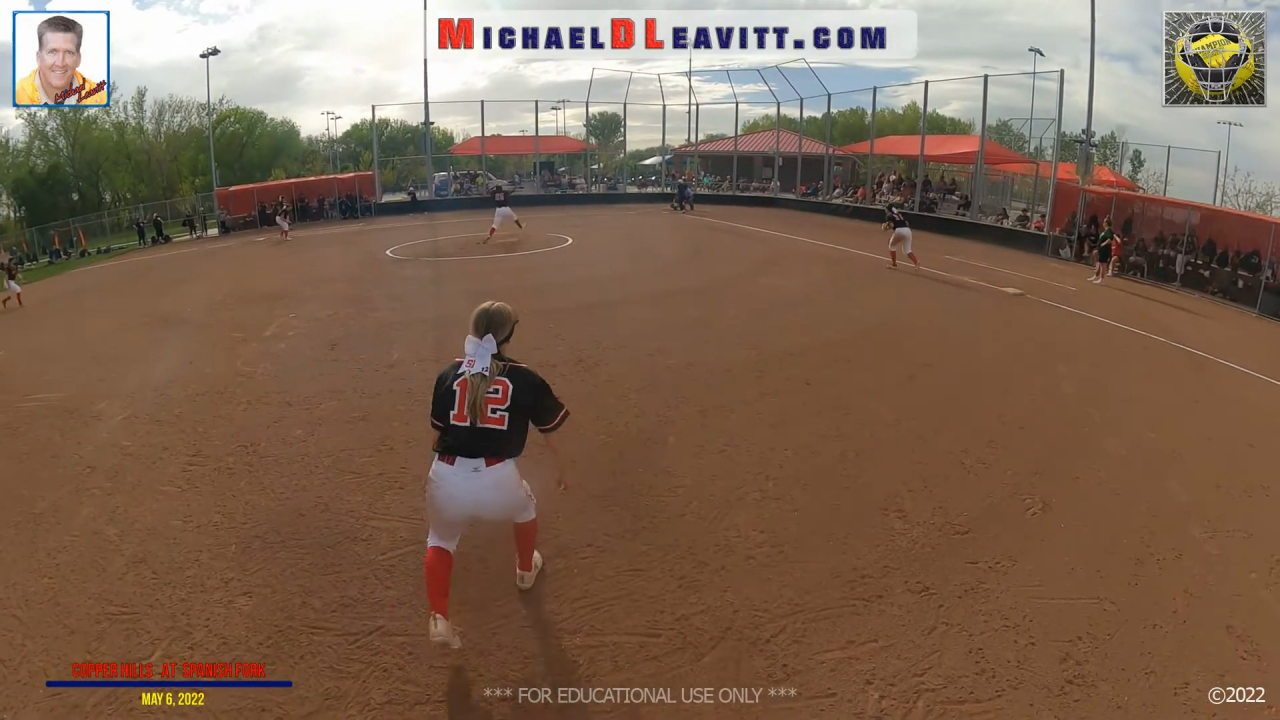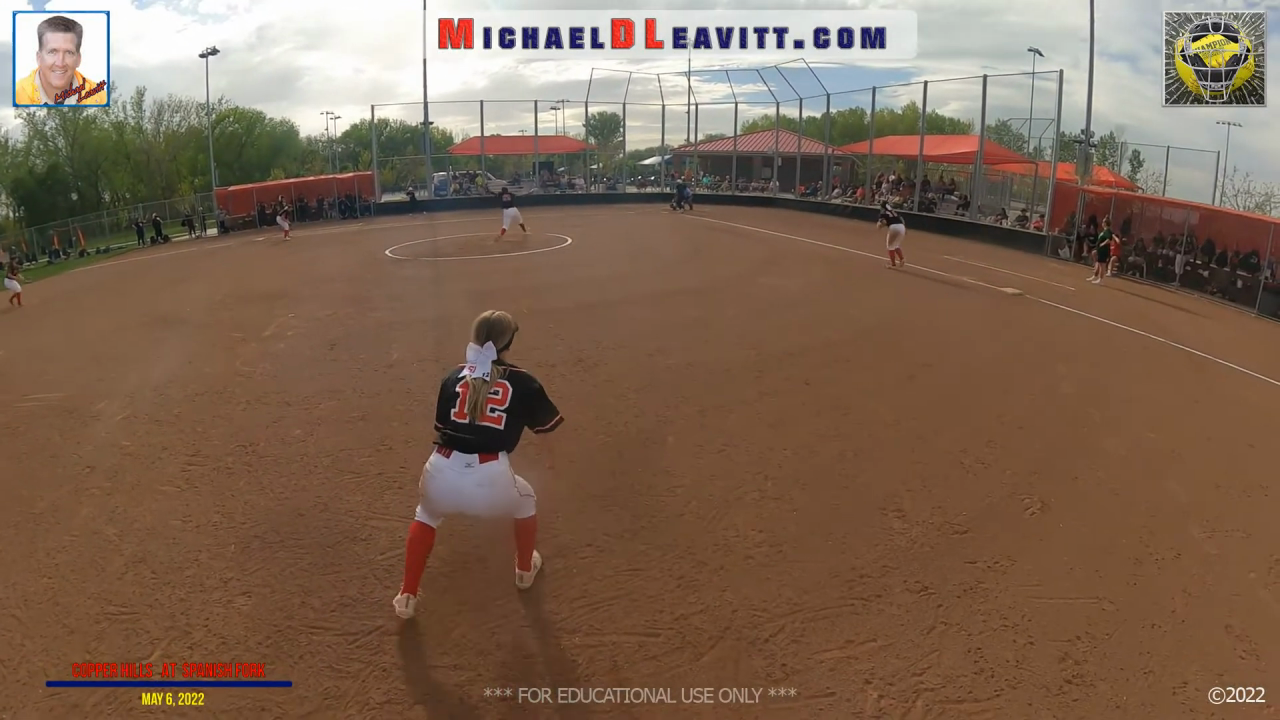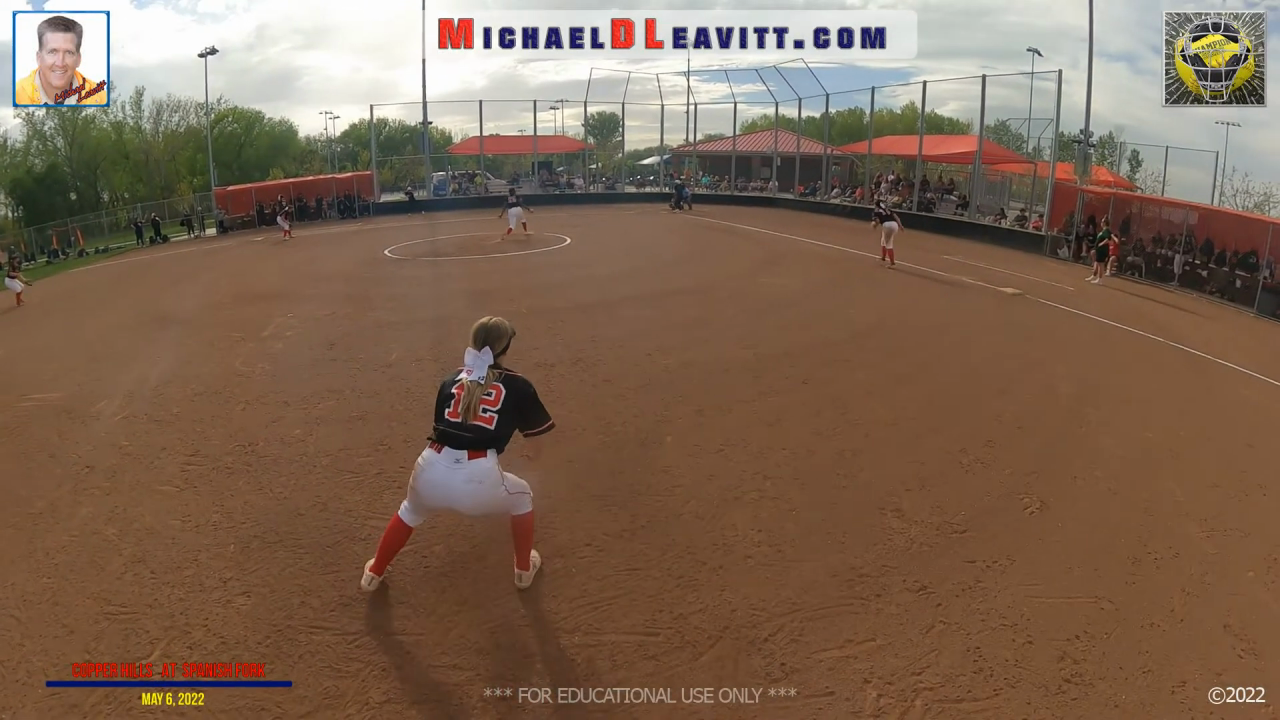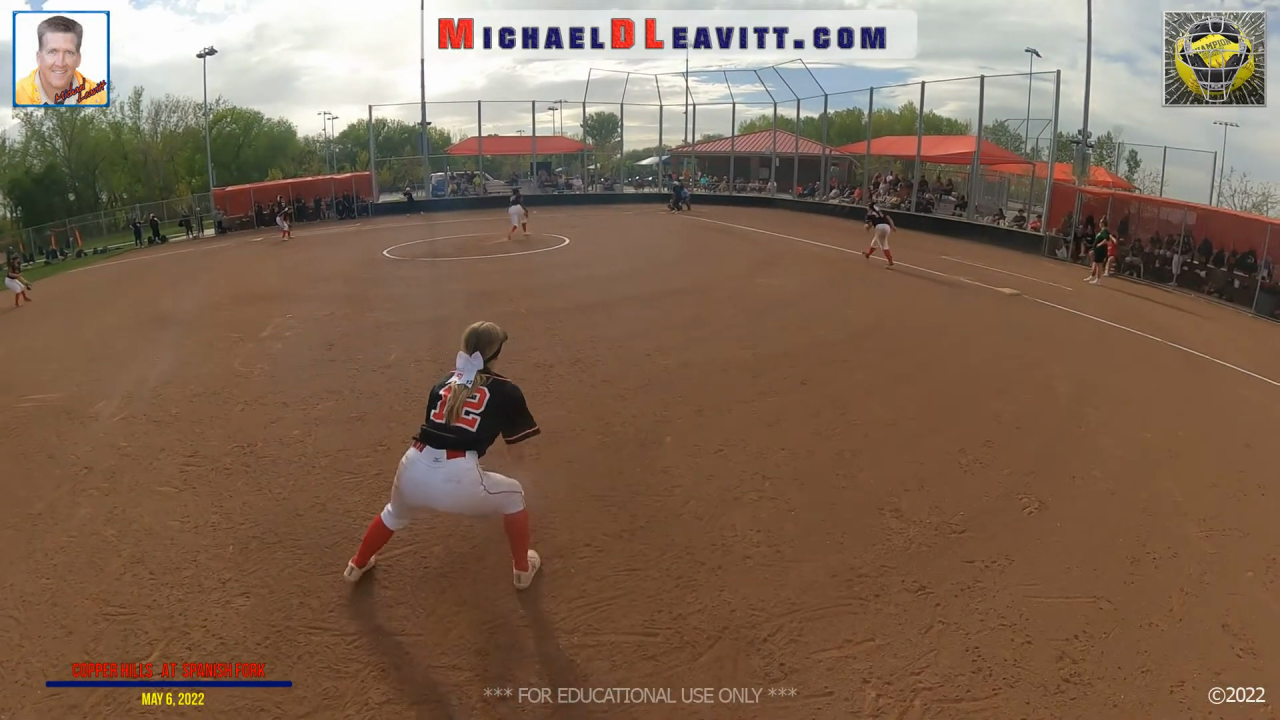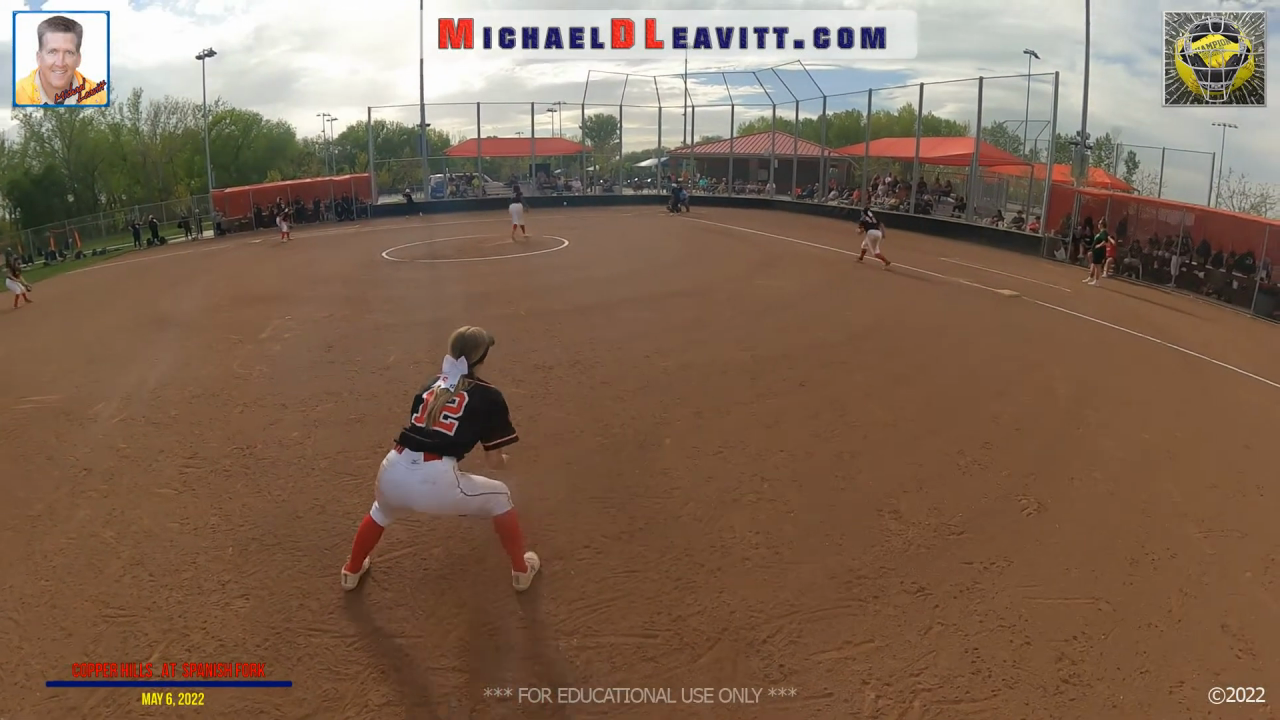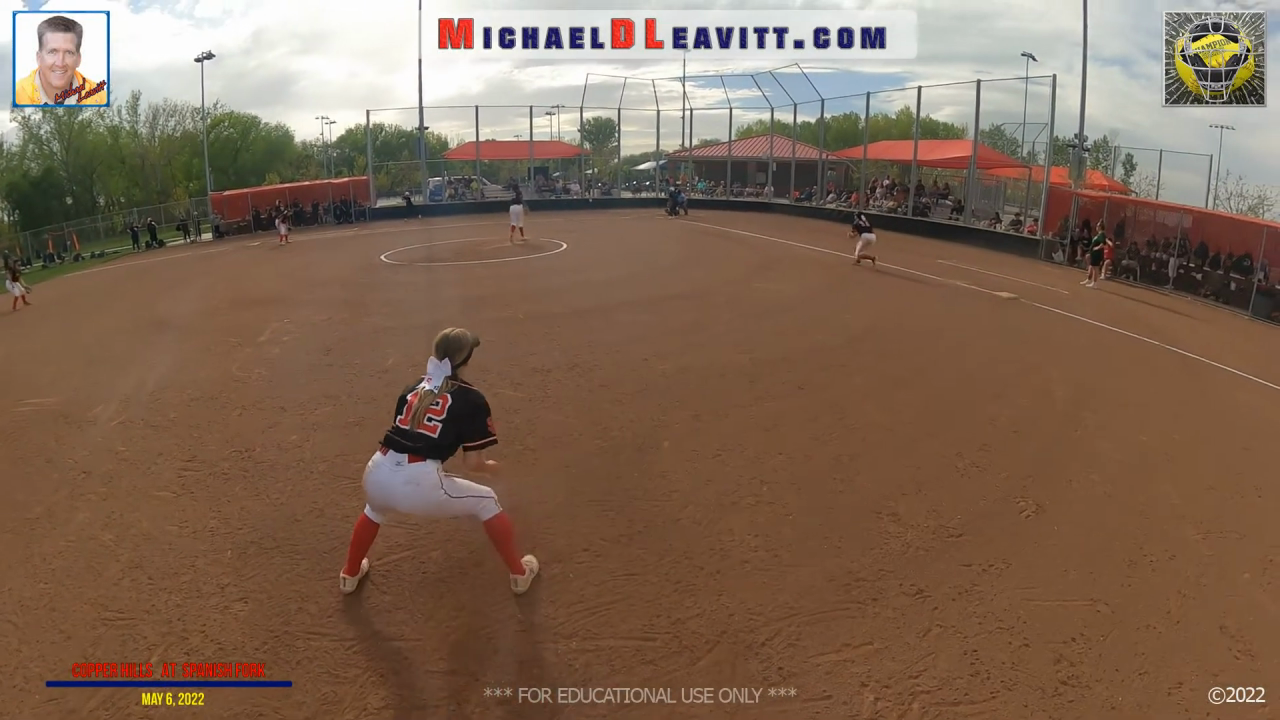
dt=0.1s
person 1, frame 1
left shoulder: (449, 374)
right shoulder: (528, 379)
right elbow: (552, 434)
right wrist: (560, 472)
left hip: (446, 478)
right hip: (497, 481)
left knee: (440, 541)
right knee: (525, 505)
left ankle: (439, 618)
right ankle: (525, 572)
person 1, frame 2
left shoulder: (452, 379)
right shoulder: (523, 383)
right elbow: (545, 432)
left hip: (442, 474)
right hip: (491, 479)
left knee: (426, 516)
right knee: (524, 499)
left ankle: (408, 595)
right ankle: (524, 570)
person 1, frame 3
left shoulder: (451, 382)
right shoulder: (520, 387)
right elbow: (534, 446)
left hip: (430, 472)
right hip: (479, 479)
left knee: (411, 511)
right knee: (522, 498)
left ankle: (375, 571)
right ankle: (524, 570)
person 1, frame 4
left shoulder: (442, 385)
right shoulder: (507, 391)
left hip: (413, 471)
right hip: (459, 479)
left knee: (395, 513)
right knee: (514, 495)
left ankle: (356, 566)
right ankle: (522, 569)
person 1, frame 5
left shoulder: (429, 388)
right shoulder: (488, 397)
right elbow: (494, 459)
right wrist: (503, 461)
left hip: (391, 473)
right hip: (435, 481)
left knee: (383, 511)
right knee: (499, 497)
left ankle: (351, 571)
right ankle: (521, 570)
person 1, frame 6
left shoulder: (413, 389)
right shoulder: (472, 399)
right elbow: (471, 463)
right wrist: (490, 466)
left hip: (377, 475)
right hip: (419, 482)
left knee: (375, 509)
right knee: (487, 502)
left ankle: (350, 574)
right ankle: (519, 573)
